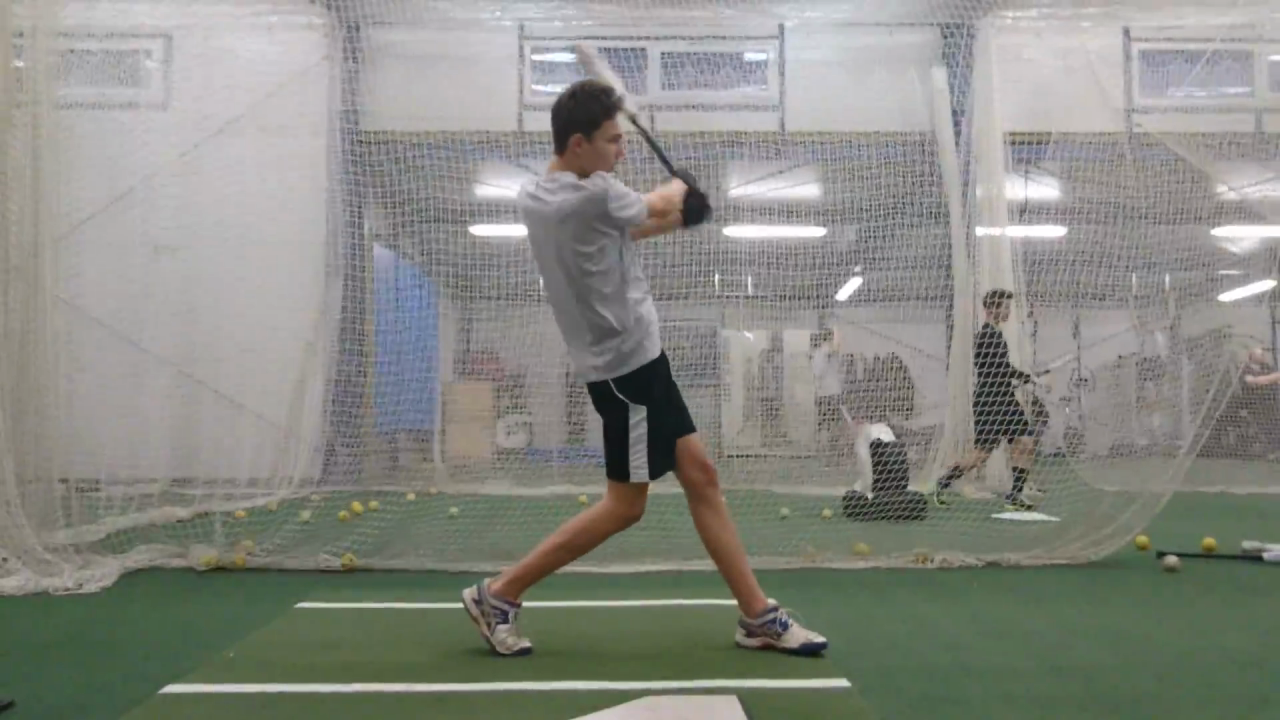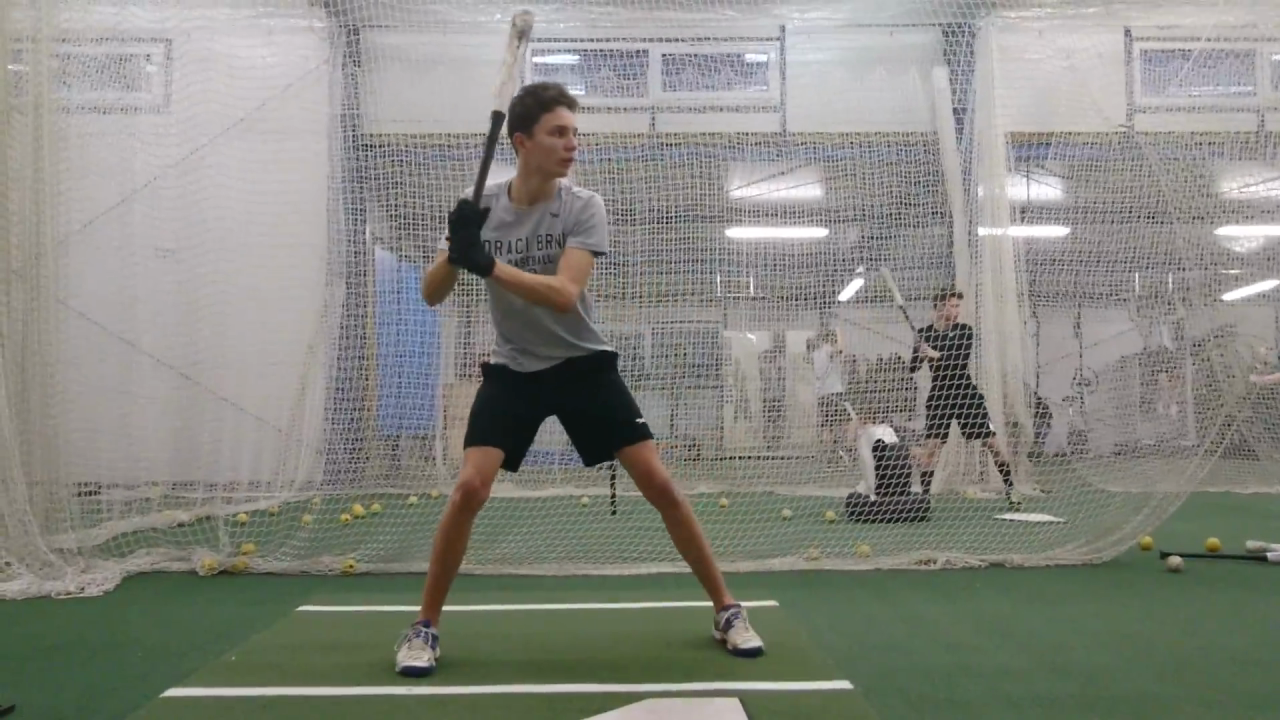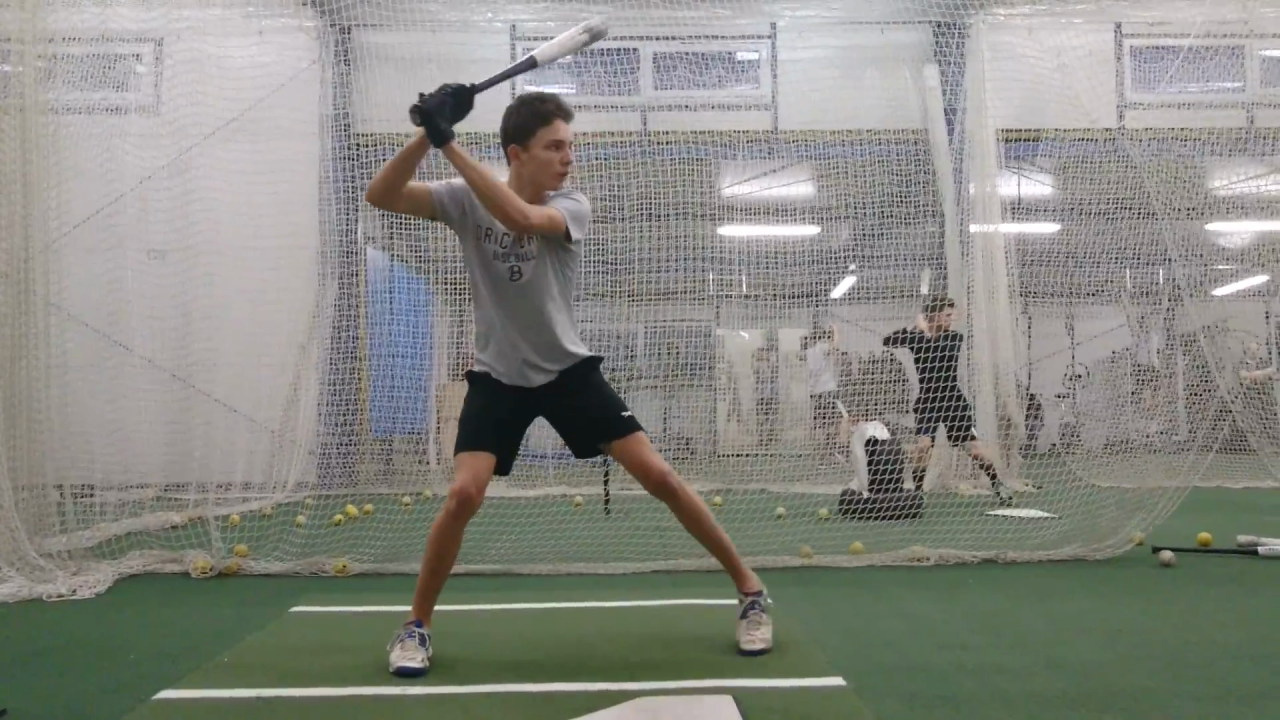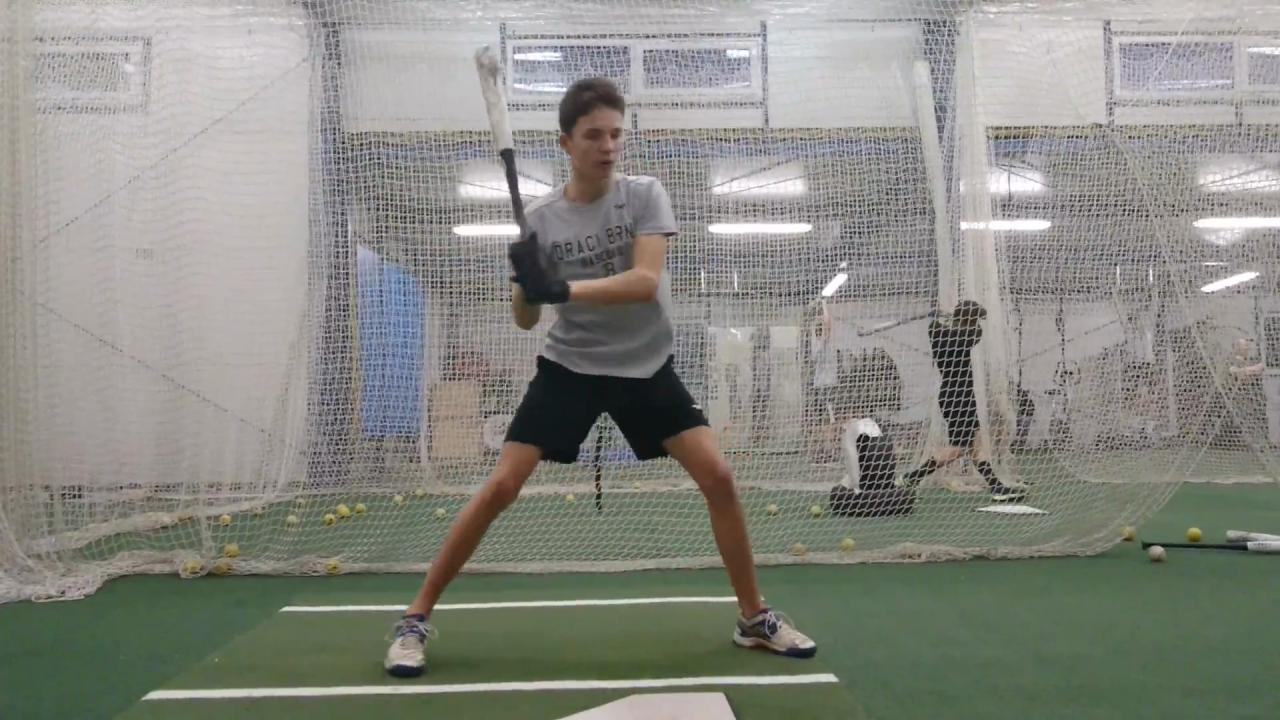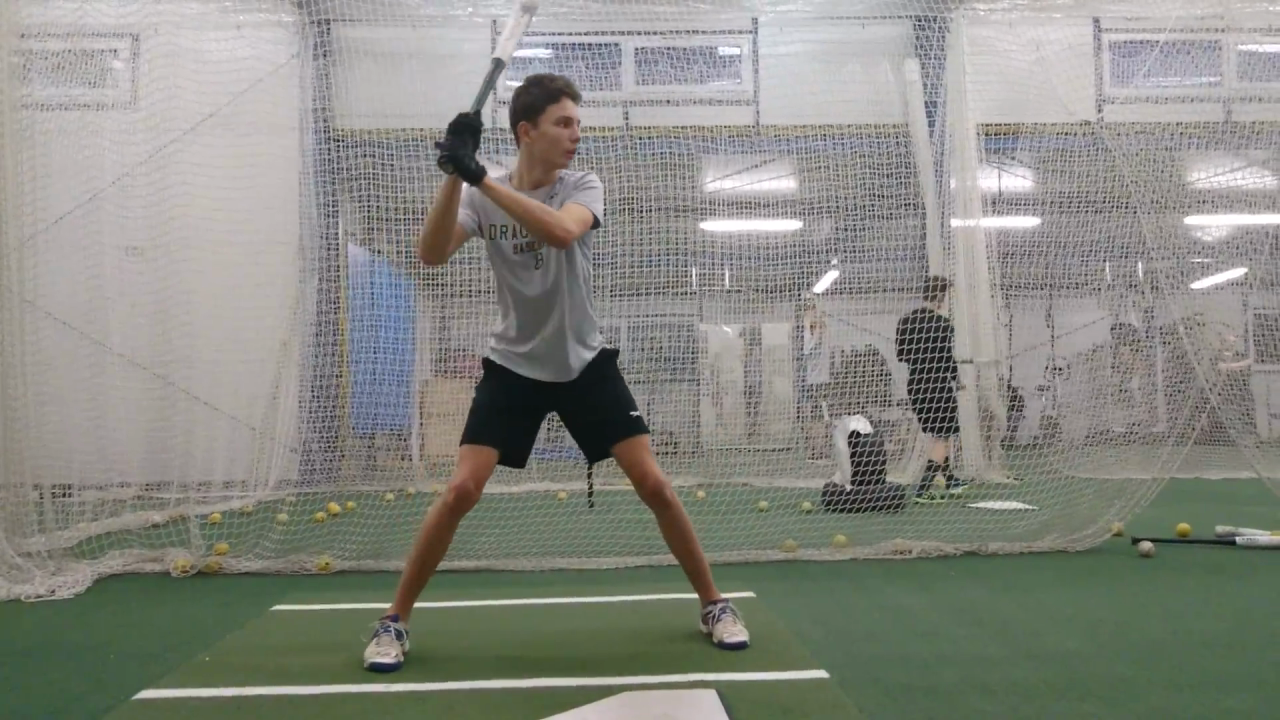
dt=1s
person 1, frame 1
left shoulder: (533, 196)
right shoulder: (595, 195)
right elbow: (662, 205)
left wrist: (679, 209)
right wrist: (683, 186)
left hip: (629, 360)
right hip: (627, 365)
left knee: (701, 476)
right knee: (625, 504)
left ankle: (758, 616)
right ankle: (497, 593)
person 1, frame 2
left shoulder: (584, 206)
right shoulder: (481, 208)
left elbow: (566, 295)
right elbow: (432, 293)
left wrist: (490, 267)
right wrist: (455, 255)
left hip: (584, 362)
right hip: (513, 369)
left knee: (660, 483)
right knee: (469, 488)
left ankle: (726, 609)
right ankle: (425, 626)
person 1, frame 3
left shoulder: (570, 206)
right shoulder: (461, 199)
left elbow: (521, 219)
right elbow: (379, 195)
left wrist: (451, 145)
right wrist: (427, 135)
left hip: (569, 369)
right hip: (499, 377)
left knee: (658, 476)
right knee: (463, 495)
left ankle: (748, 590)
right ankle: (415, 626)
person 1, frame 4
left shoulder: (645, 193)
right shoulder: (542, 216)
left elbow: (649, 280)
right elbow: (525, 319)
left wrist: (568, 289)
right wrist: (526, 283)
left hip: (645, 365)
right hip: (568, 369)
left knee: (717, 477)
right knee: (500, 487)
left ankle: (755, 617)
right ankle: (416, 618)
person 1, frame 5
left shoulder: (584, 187)
right shoulder: (481, 200)
left elbow: (562, 232)
right elbow: (432, 255)
left wrist: (480, 177)
right wrist: (454, 178)
left hip: (583, 361)
right hip: (512, 365)
left knee: (653, 483)
right knee: (462, 491)
left ankle: (713, 604)
right ankle: (395, 619)
person 2, frame 1
left shoulder: (991, 332)
right shoulder: (990, 334)
right elbow: (1002, 368)
left wrist: (1018, 379)
right wrist: (1030, 379)
left hip: (1004, 399)
right hip: (989, 401)
left knee: (1026, 445)
right knee: (982, 453)
left ankle: (1015, 496)
right ankle: (945, 482)
person 2, frame 2
left shoulder: (964, 330)
right shoulder: (924, 334)
left elbow: (964, 361)
right elbow: (912, 368)
left wrist: (937, 355)
right wrist: (920, 356)
left hip: (966, 392)
right hip: (940, 395)
left knee: (992, 440)
right knee: (930, 445)
left ankle: (1009, 488)
right ankle: (924, 495)
person 2, frame 3
left shoulder: (955, 337)
right shoulder: (916, 337)
left elbow: (944, 353)
right elbow: (887, 341)
left wrist: (927, 333)
right wrist: (912, 329)
left hip: (953, 399)
right hip: (928, 401)
left knee: (974, 447)
right knee: (922, 445)
left ankle: (998, 486)
person 2, frame 4
left shoulder: (936, 330)
right shoulder: (962, 336)
right elbow: (976, 331)
left hip: (955, 395)
right hip: (957, 397)
left knee: (973, 443)
right knee: (956, 448)
left ankle: (997, 487)
right ankle: (910, 479)
person 2, frame 5
left shoulder: (905, 321)
right shoulder: (942, 323)
left elbow: (900, 354)
right elbow: (947, 357)
right wrist: (956, 379)
left hip: (915, 385)
right hip: (938, 384)
left knee: (937, 436)
right knee: (943, 439)
left ankle: (949, 481)
right ankle: (923, 489)
